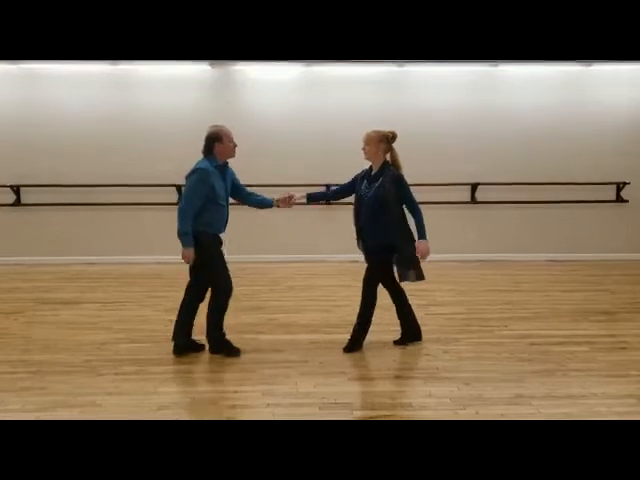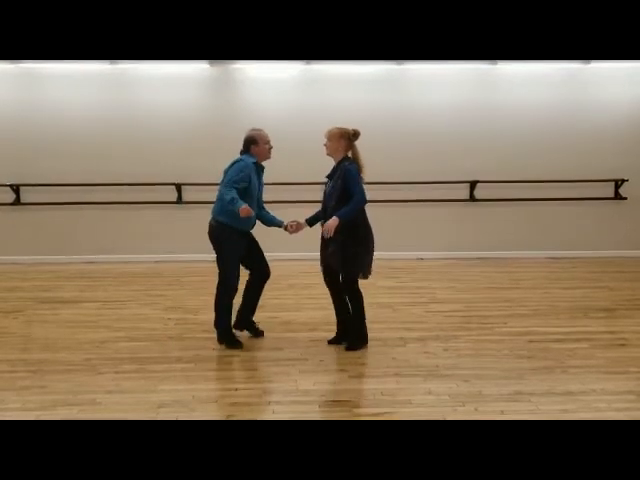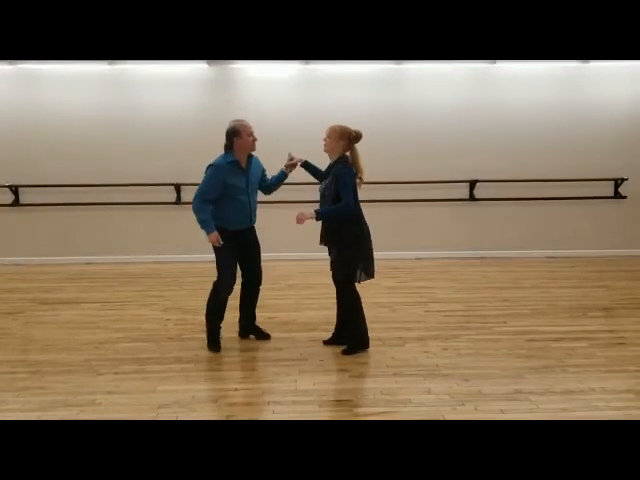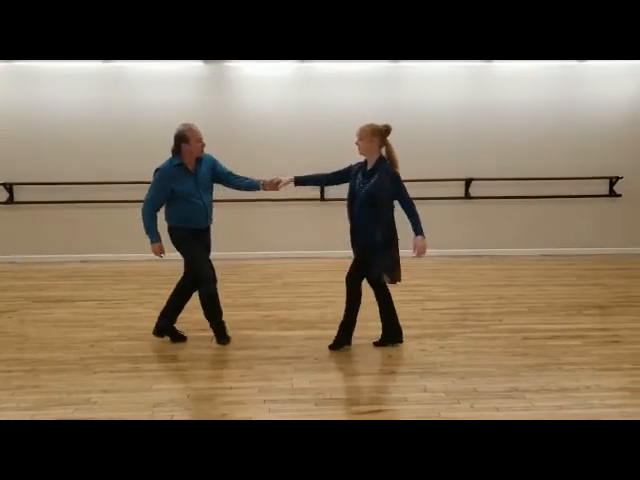
dt=1s
person 1, frame 1
left shoulder: (225, 171)
right shoulder: (202, 172)
left elbow: (243, 195)
right elbow: (186, 210)
left wrist: (274, 202)
right wrist: (187, 244)
left hip: (207, 237)
right hip: (200, 238)
left knee: (198, 288)
right knee: (223, 286)
left ankle: (182, 341)
right ankle: (216, 340)
person 1, frame 2
left shoulder: (257, 171)
right shoulder: (243, 166)
left elbow: (259, 209)
right elbow: (226, 191)
left wrist: (282, 224)
right wrist: (239, 206)
left hip: (242, 232)
right hip: (224, 230)
left knee: (262, 271)
right knee: (229, 281)
left ankle: (244, 319)
right ankle: (224, 332)
person 1, frame 3
left shoulder: (255, 163)
right shoulder: (219, 168)
left elbow: (266, 187)
right elbow: (199, 202)
left wrist: (285, 172)
right wrist: (209, 230)
left hip: (247, 232)
right hip: (224, 234)
left knee: (254, 279)
right knee: (225, 282)
left ankle: (247, 325)
right ankle: (213, 332)
person 1, frame 4
left shoulder: (208, 162)
right shoulder: (166, 172)
left elbow: (231, 179)
right elbow: (149, 207)
left wrist: (260, 185)
right wrist: (154, 239)
left hip: (203, 231)
right hip: (182, 233)
left knee: (192, 278)
right knee: (207, 276)
left ankle: (164, 324)
right ankle: (218, 325)
person 2, frame 1
left shoulder: (394, 177)
right shoulder: (364, 177)
left elbow: (414, 208)
right elbow: (337, 193)
left wrist: (422, 238)
right wrist: (305, 197)
left hip: (389, 242)
right hip: (372, 242)
left knee: (369, 285)
right knee: (389, 284)
left ankle: (357, 338)
right ankle: (411, 331)
person 2, frame 2
left shoulder: (349, 169)
right shoulder: (336, 171)
left elbow: (360, 199)
left wrist: (337, 218)
right wrist: (306, 223)
left hip: (353, 236)
right hip: (337, 237)
left knee: (349, 284)
right knee: (331, 279)
left ankle: (359, 335)
right ankle: (344, 331)
person 2, frame 3
left shoulder: (344, 170)
right shoulder: (336, 167)
left elbow: (348, 206)
left wrist: (314, 214)
right wrist: (303, 164)
left hip: (350, 236)
right hip: (341, 236)
left knee: (346, 284)
right knee: (340, 281)
left ankle: (359, 338)
right ankle: (343, 333)
person 2, frame 4
left shoulder: (388, 173)
right shoulder: (357, 170)
left elbow: (407, 204)
right elbow: (328, 178)
left wrist: (419, 234)
right wrist: (294, 180)
left hip: (378, 240)
right hip: (363, 238)
left knee: (353, 279)
right knee: (376, 282)
left ankle: (345, 335)
right ankle: (392, 333)
